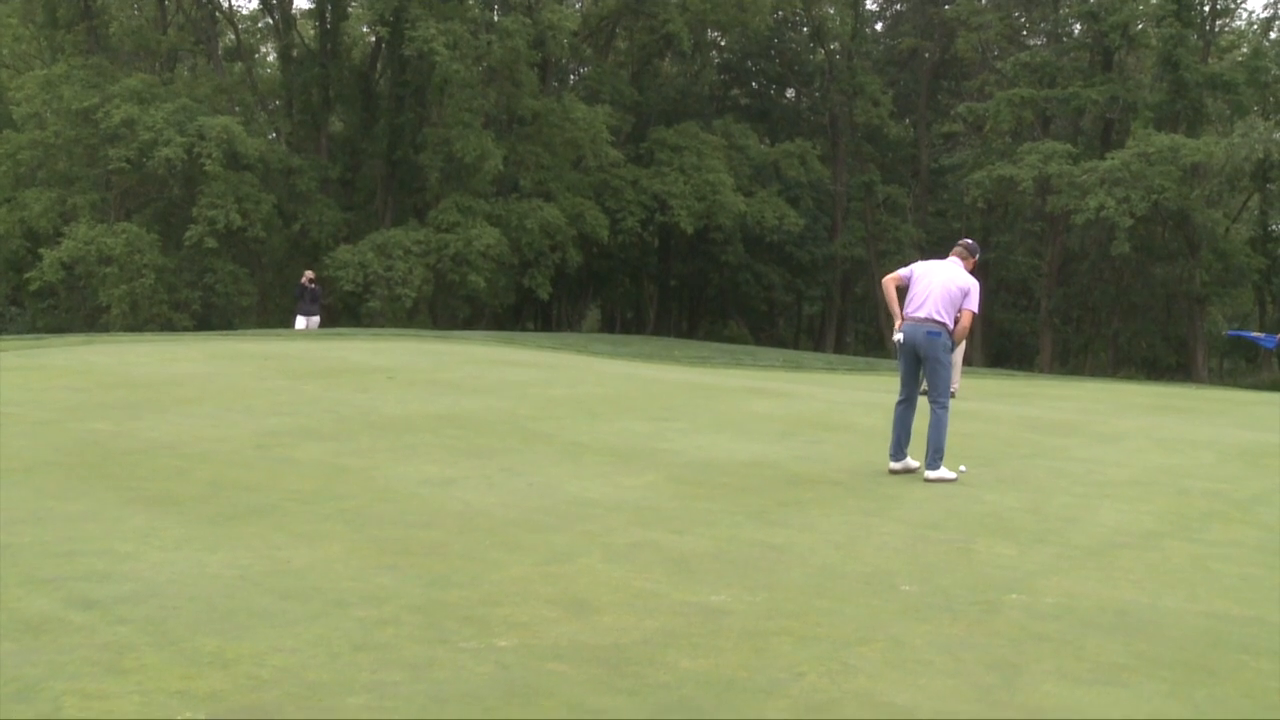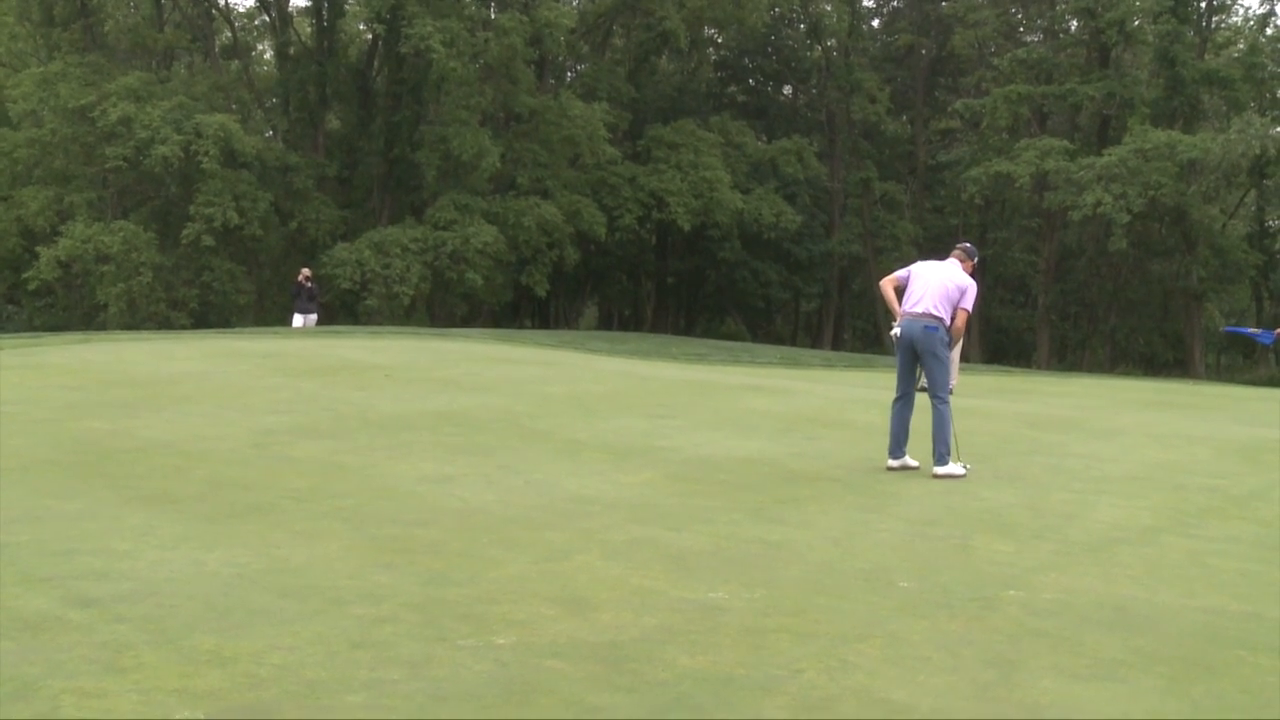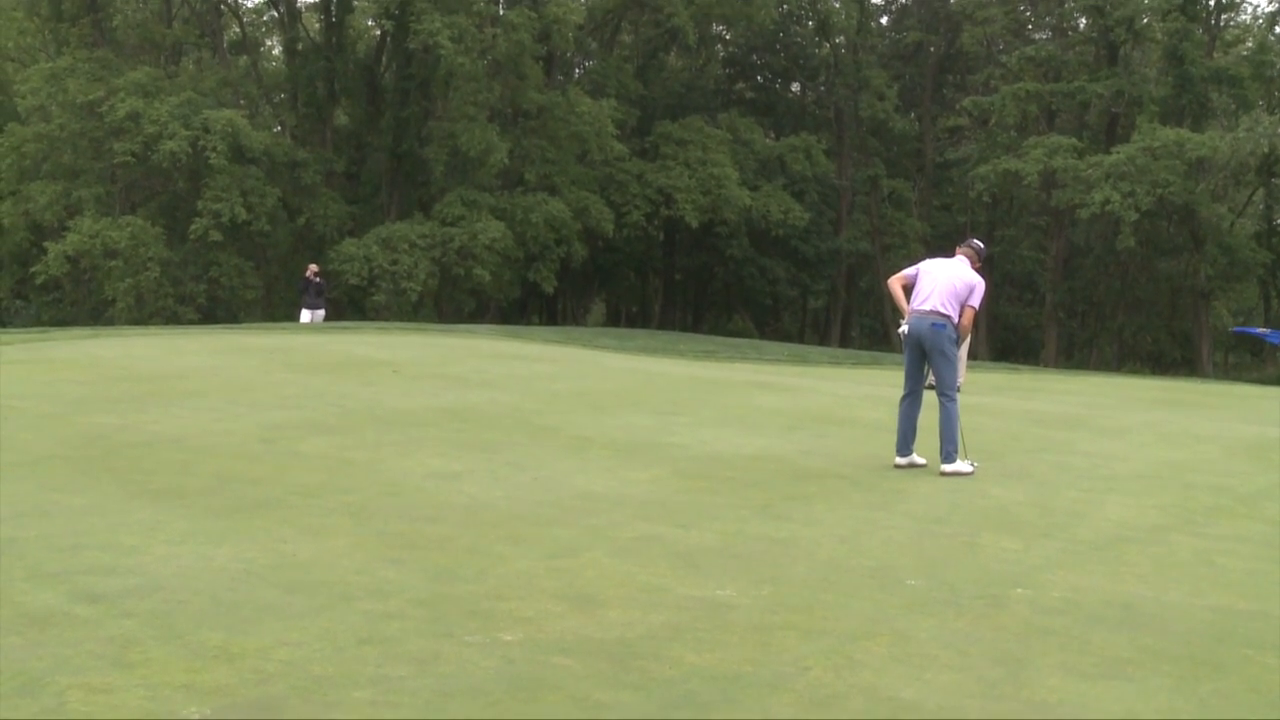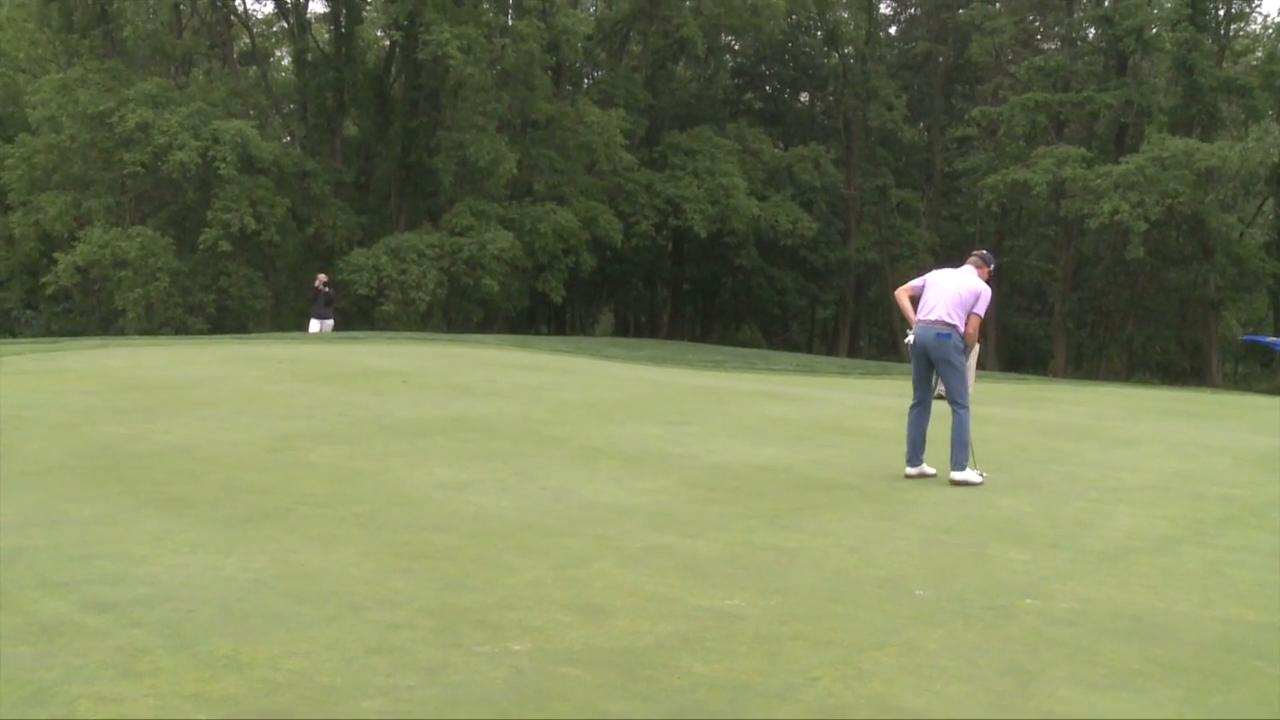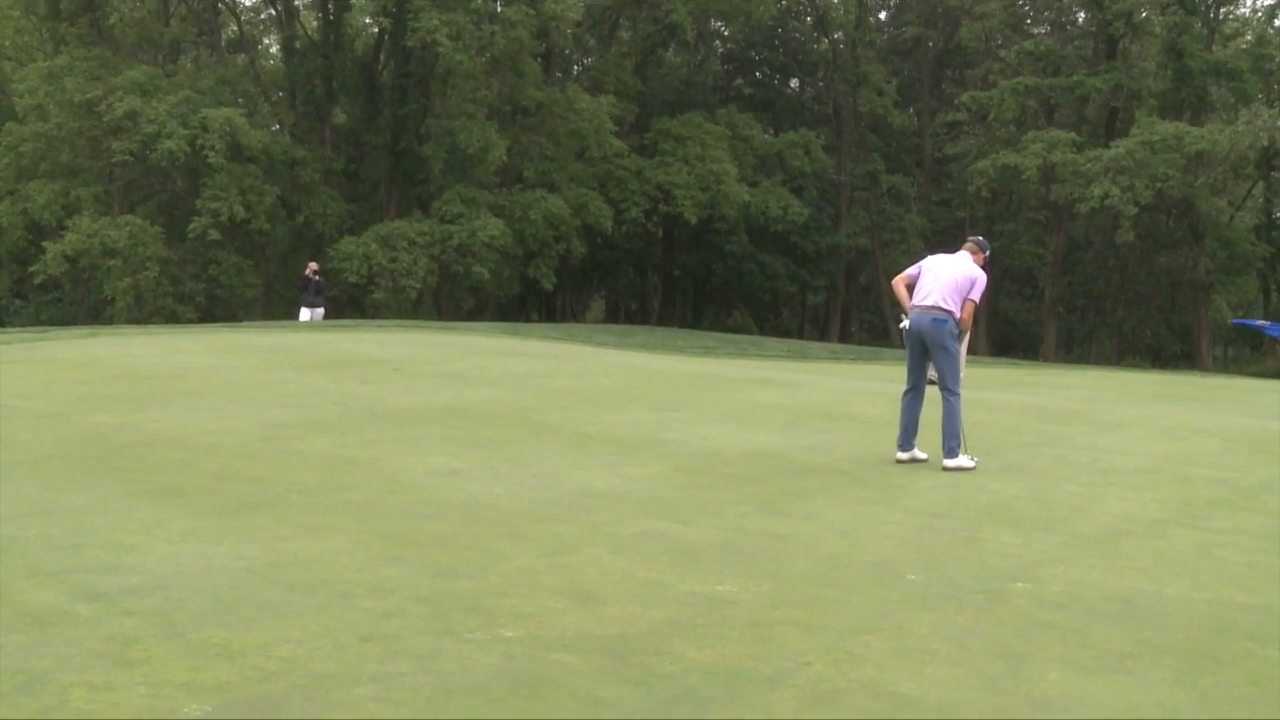
dt=1s
person 1, frame 1
left shoulder: (923, 266)
right shoulder: (969, 281)
left elbow: (888, 281)
right elbow: (964, 325)
left wrist: (898, 318)
right wrist: (949, 347)
left hip: (908, 331)
right hip: (935, 336)
left knee: (906, 396)
right knee: (939, 403)
left ankle: (898, 457)
right ankle: (934, 466)
person 1, frame 2
left shoulder: (921, 265)
right shoulder: (967, 281)
left elbow: (885, 283)
right elbow: (958, 324)
left wrist: (899, 316)
right wrist: (948, 348)
left hip: (905, 327)
right hip: (932, 331)
left knee: (903, 394)
right knee: (939, 399)
left ankle: (897, 455)
right ankle: (942, 462)
person 1, frame 3
left shoulder: (930, 263)
right shoulder: (976, 279)
left elbow: (894, 282)
right elbow: (965, 323)
left wrist: (907, 314)
right wrist: (956, 346)
left hip: (914, 325)
right hip: (940, 328)
left knee: (911, 392)
right knee: (947, 396)
left ankle: (904, 453)
right ankle: (949, 460)
person 1, frame 4
left shoulder: (938, 273)
right shoulder: (982, 287)
left elbow: (901, 293)
right elbow: (971, 330)
left wrist: (915, 324)
right wrist: (965, 355)
left hip: (920, 335)
right hip: (946, 338)
left knee: (920, 401)
right knee: (960, 405)
left ankle: (914, 463)
right ankle: (960, 467)
person 1, frame 5
left shoulder: (933, 259)
right shoulder: (977, 273)
left elbow: (898, 282)
right elbow: (965, 316)
left wrist: (911, 312)
right wrist: (958, 340)
left hip: (915, 320)
right hip: (941, 324)
left knee: (914, 387)
right knee: (950, 392)
left ankle: (905, 448)
right ankle: (951, 455)
